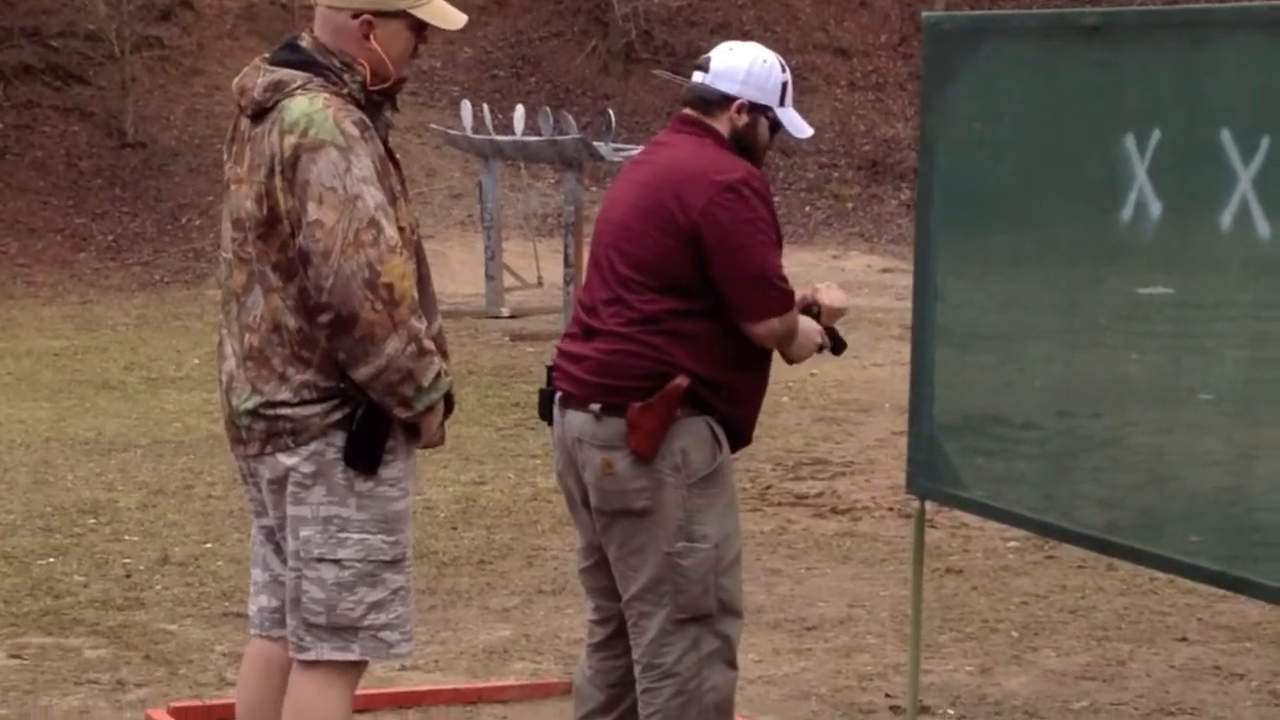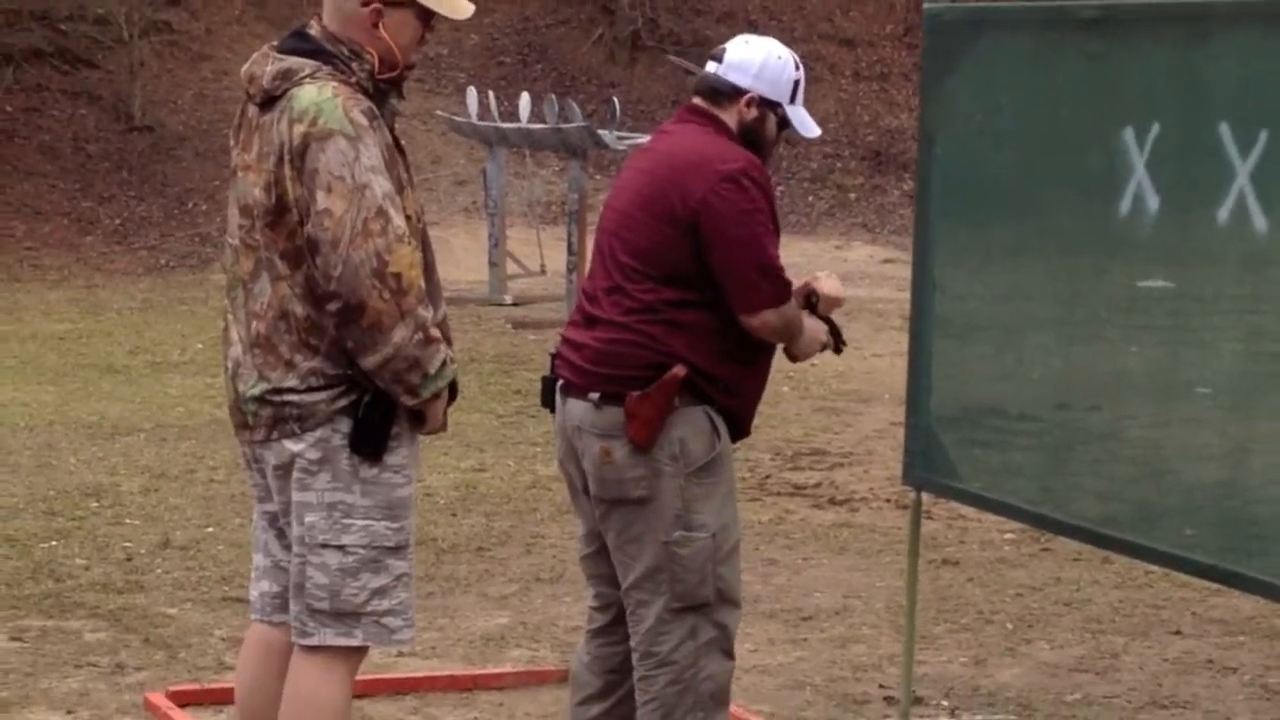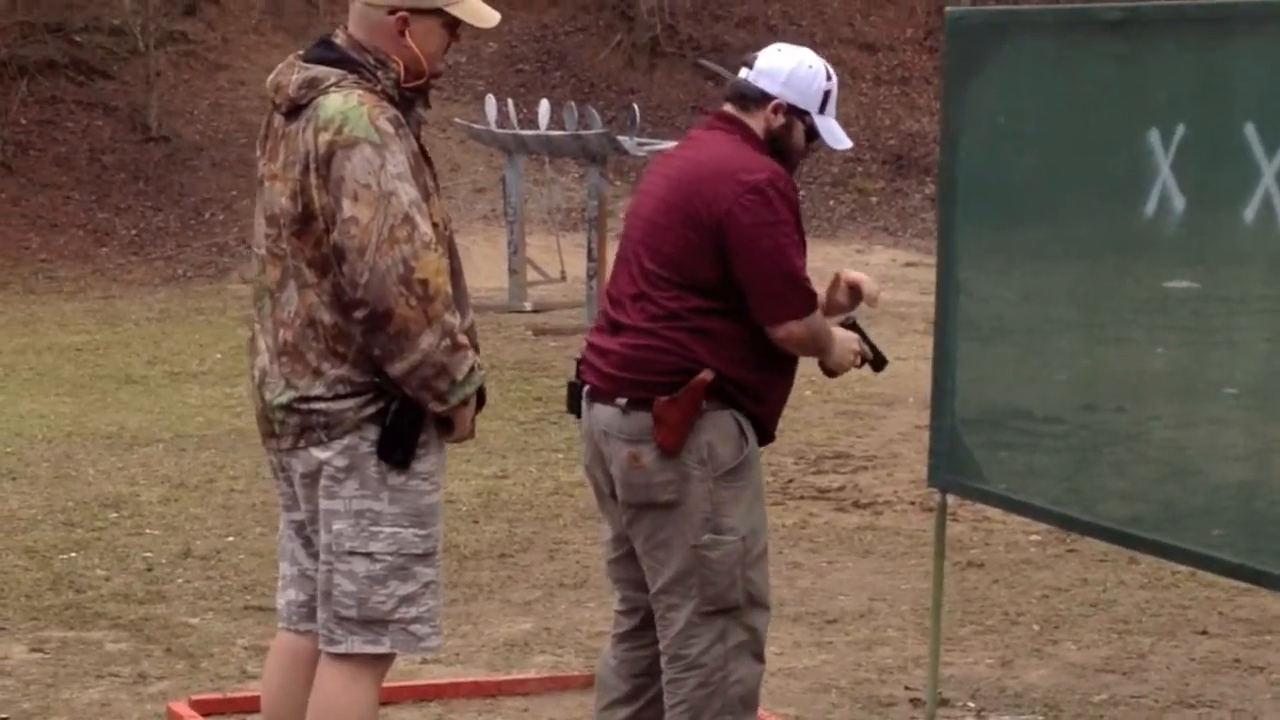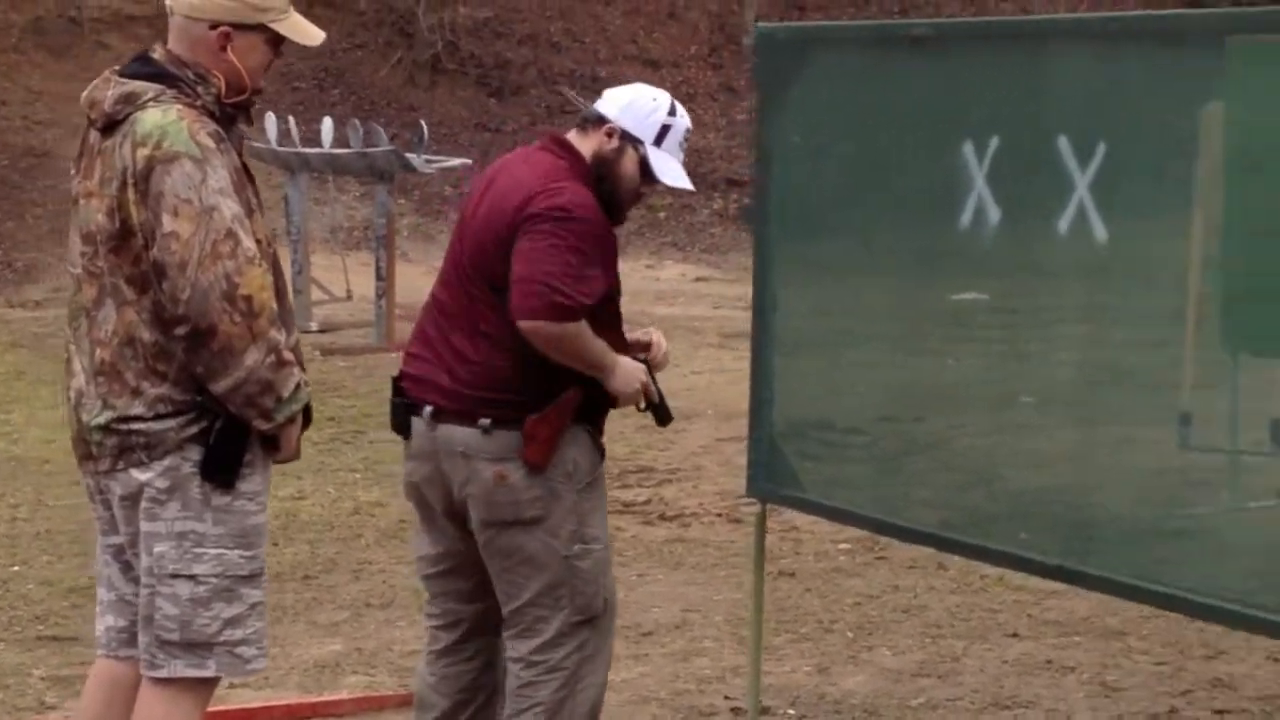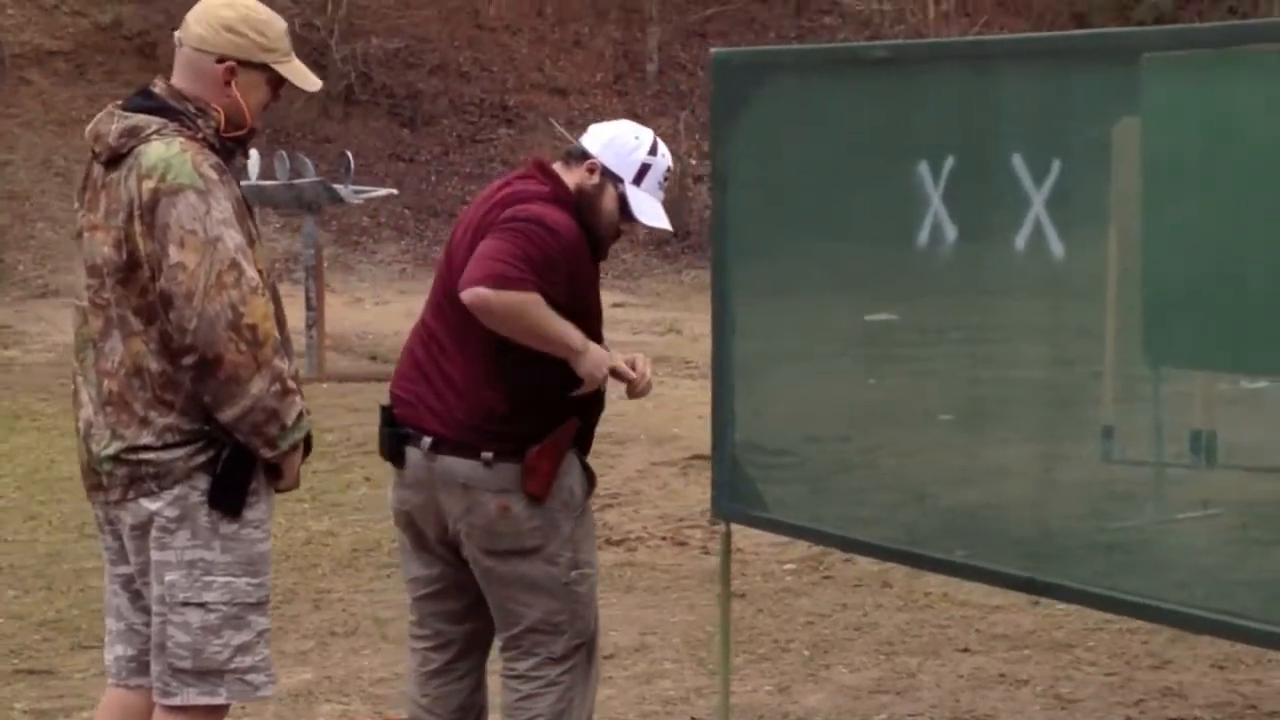
dt=0.4s
person 1, frame 1
left shoulder: (267, 110)
right shoulder: (325, 125)
right elbow: (361, 289)
right wrist: (423, 392)
left hip: (273, 406)
right hip: (335, 424)
left knee: (279, 626)
right knee: (331, 646)
person 1, frame 2
left shoulder: (275, 97)
right shoulder: (333, 113)
right elbow: (368, 274)
right wrist: (427, 378)
left hip: (275, 391)
right hip: (340, 408)
left knee: (279, 612)
right knee: (332, 631)
person 1, frame 3
left shoulder: (301, 107)
right shoulder: (359, 122)
right elbow: (395, 282)
right wrist: (455, 386)
left hip: (302, 399)
right hip: (366, 416)
left knee: (308, 622)
right knee: (358, 640)
person 1, frame 4
left shoulder: (118, 121)
right shoulder: (178, 137)
right elbow: (218, 299)
right wrist: (281, 404)
left hip: (119, 420)
right hip: (184, 436)
left knee: (126, 646)
person 1, frame 5
left shoulder: (119, 159)
right shoulder: (181, 170)
right elbow: (222, 329)
right wrist: (283, 433)
left hip: (125, 452)
right hip: (191, 469)
person 2, frame 1
left shoulder: (651, 165)
right shoulder: (725, 179)
right elbow: (764, 320)
left wrist: (797, 300)
right wrist: (800, 332)
left hip: (587, 419)
right hip: (653, 437)
left knee: (619, 623)
right knee: (687, 634)
person 2, frame 2
left shoulder: (662, 153)
right shoulder: (728, 170)
right elbow: (761, 312)
left wrist: (795, 295)
right wrist: (801, 328)
left hip: (591, 407)
right hip: (654, 424)
left knee: (620, 610)
right knee: (686, 619)
person 2, frame 3
left shoulder: (688, 158)
right shoulder: (753, 180)
right elbow: (787, 324)
left wrist: (824, 301)
right wrist: (831, 344)
left hip: (616, 411)
right hip: (682, 430)
left knee: (645, 612)
right knee: (714, 623)
person 2, frame 4
left shoulder: (523, 171)
right shoulder: (566, 201)
right elbow: (541, 317)
left wrist: (618, 343)
right wrist: (609, 369)
left hip: (435, 426)
right hip: (514, 441)
left knee: (459, 623)
right knee: (558, 633)
person 2, frame 5
left shoulder: (516, 197)
right shoulder: (545, 221)
right elbow: (487, 294)
left wrist: (601, 360)
right wrist: (580, 346)
left hip: (423, 456)
right hip: (503, 469)
left knee: (444, 644)
right knee: (549, 652)
